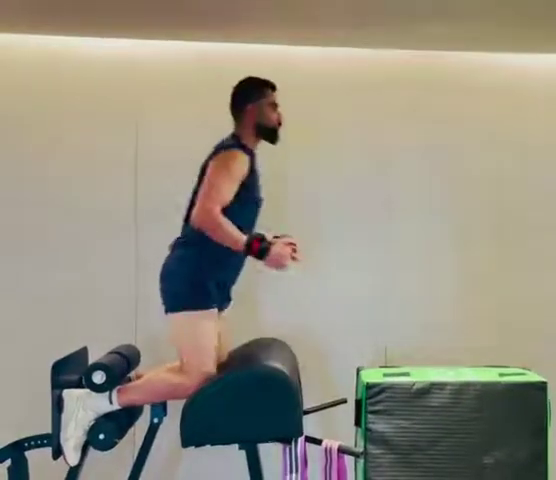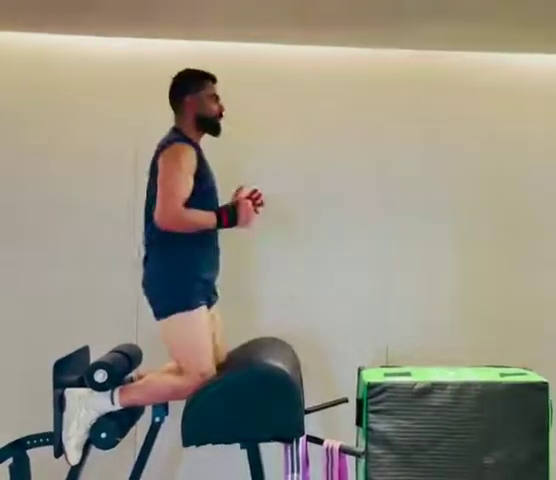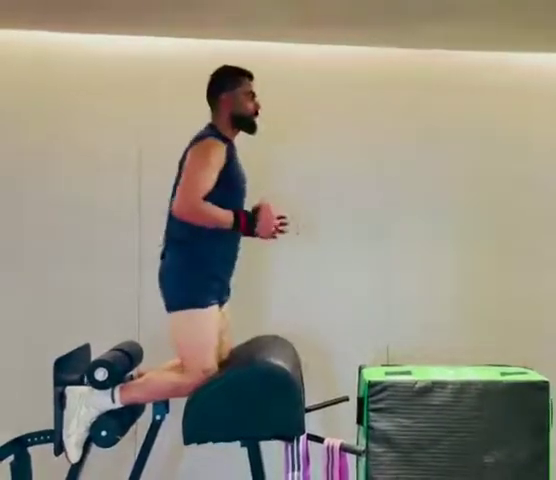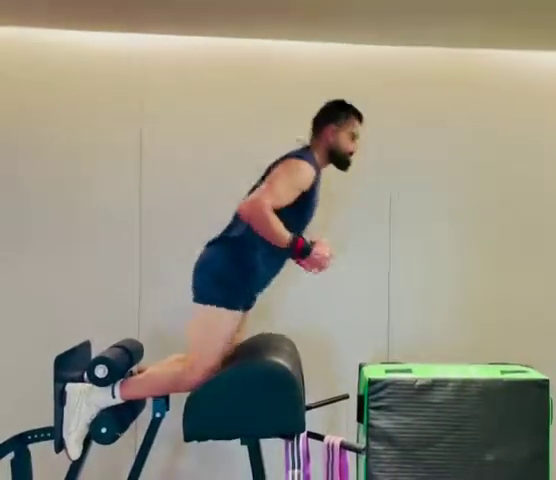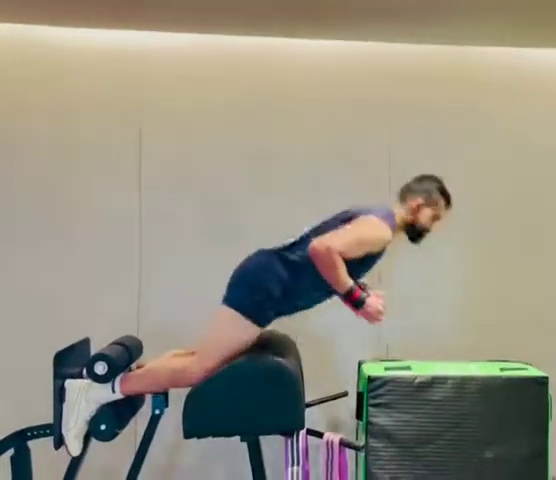
dt=0.4s
person 1, frame 1
left shoulder: (241, 157)
right shoulder: (234, 155)
right elbow: (205, 215)
left wrist: (266, 243)
right wrist: (259, 250)
left hip: (206, 280)
right hip: (193, 279)
left knee: (211, 368)
right knee: (198, 379)
left ankle: (117, 382)
right ankle: (97, 403)
person 1, frame 2
left shoulder: (189, 150)
right shoulder: (179, 150)
right elbow: (168, 216)
left wrist: (234, 209)
right wrist: (229, 217)
left hip: (193, 279)
right hip: (176, 280)
left knee: (215, 366)
right knee: (198, 379)
left ankle: (122, 385)
right ankle: (96, 402)
person 1, frame 3
left shoulder: (221, 147)
right shoulder: (211, 146)
right elbow: (185, 206)
left wrist: (254, 222)
right wrist: (248, 222)
left hip: (207, 276)
right hip: (191, 276)
left knee: (217, 364)
right knee: (200, 376)
left ankle: (127, 382)
right ankle: (97, 400)
person 1, frame 4
left shoulder: (305, 169)
right shoulder: (301, 167)
right elbow: (253, 209)
left wrist: (303, 251)
right wrist: (301, 248)
left hip: (237, 277)
right hip: (227, 275)
left knee: (204, 363)
right knee: (200, 372)
left ankle: (129, 378)
right ankle: (98, 396)
person 1, frame 5
left shoulder: (374, 219)
right shoulder: (379, 227)
right elbow: (321, 249)
left wrist: (355, 292)
right wrist: (357, 298)
left hip: (264, 283)
right hip: (262, 287)
left knee: (205, 359)
right knee: (201, 367)
left ankle: (127, 373)
right ankle: (99, 391)
